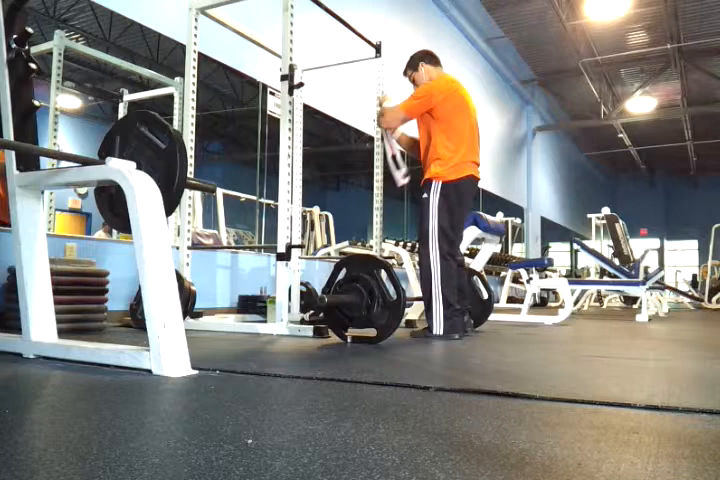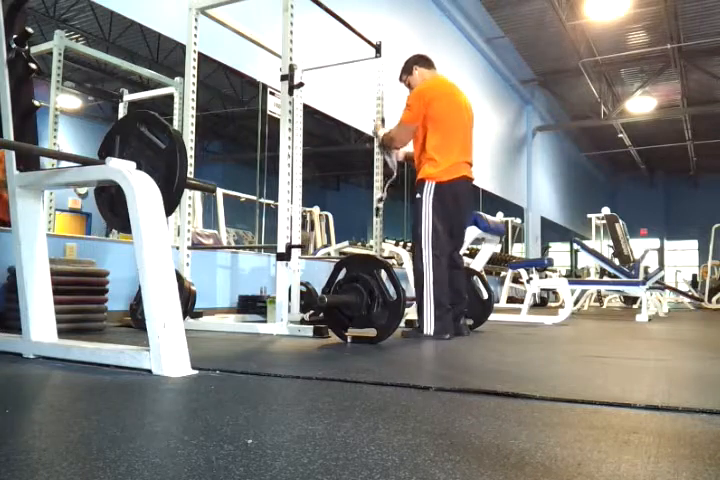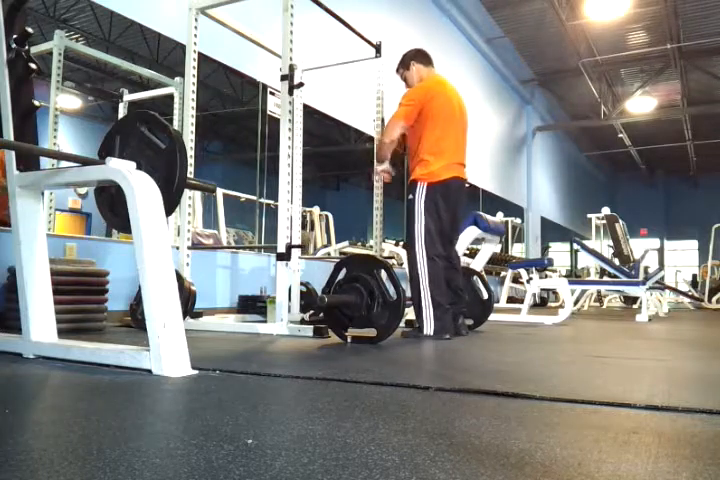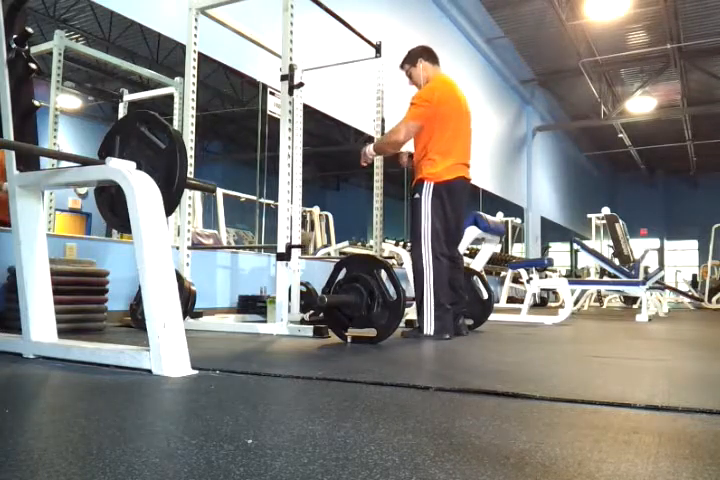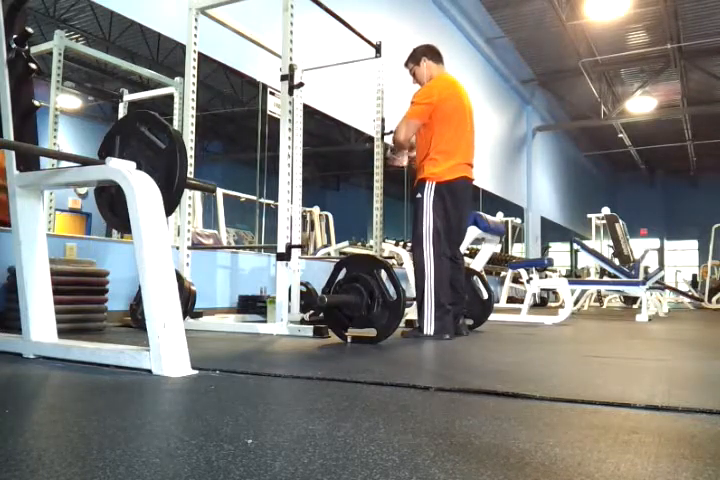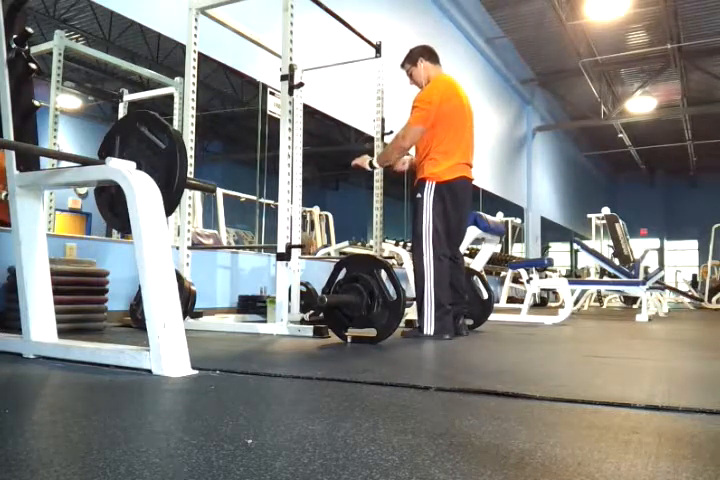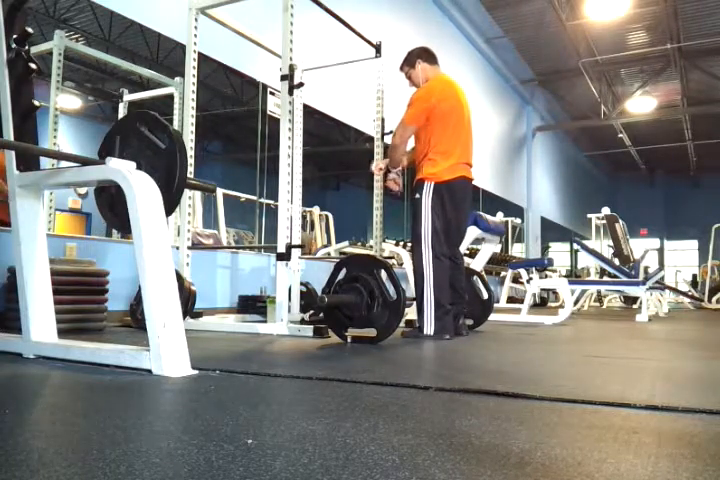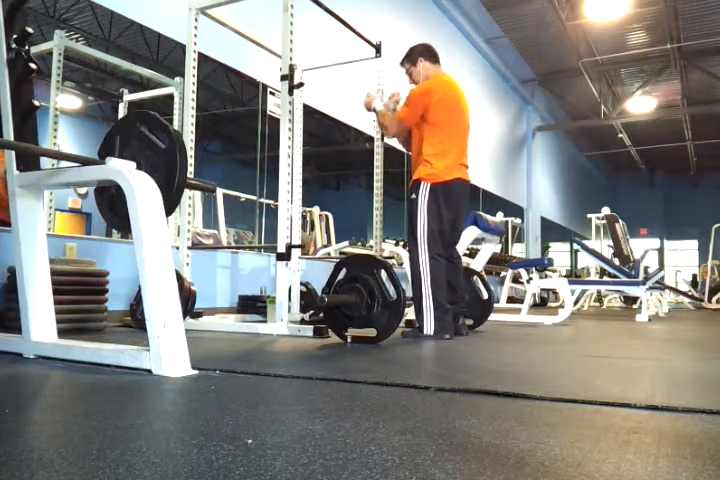
dt=0.7s
person 1, frame 1
left shoulder: (434, 88)
right shoulder: (457, 91)
left elbow: (388, 121)
left wrist: (384, 111)
right wrist: (402, 140)
left hip: (445, 179)
right hip: (464, 177)
left knee: (436, 251)
right knee: (448, 250)
left ankle: (442, 325)
right ankle: (458, 317)
person 1, frame 2
left shoulder: (424, 92)
right shoulder: (459, 95)
left elbow: (399, 138)
left wrist: (382, 137)
right wrist: (407, 155)
left hip: (438, 181)
right hip: (460, 179)
left knee: (429, 251)
right knee: (449, 251)
left ankle: (434, 324)
right ankle: (456, 319)
person 1, frame 3
left shoulder: (420, 92)
right shoulder: (453, 94)
left elbow: (389, 138)
left wrist: (382, 164)
right wrist: (402, 145)
left hip: (431, 181)
right hip: (454, 179)
left knee: (424, 251)
right knee: (445, 250)
left ankle: (434, 324)
right ankle: (454, 318)
person 1, frame 4
left shoulder: (431, 92)
right shoulder: (455, 92)
left elbow: (400, 136)
left wrist: (371, 150)
right wrist: (416, 158)
left hip: (436, 181)
right hip: (456, 179)
left knee: (429, 251)
right knee: (447, 251)
left ankle: (433, 324)
right ankle: (454, 319)
person 1, frame 5
left shoulder: (432, 90)
right shoulder: (459, 91)
left elbow: (402, 135)
left wrist: (398, 151)
right wrist: (411, 155)
left hip: (438, 181)
right hip: (459, 179)
left knee: (430, 251)
right knee: (450, 251)
left ankle: (435, 324)
right ankle: (455, 319)
person 1, frame 6
left shoulder: (432, 92)
right shoulder: (456, 91)
left elbow: (406, 139)
left wrist: (375, 162)
right wrist: (412, 161)
left hip: (438, 182)
right hip: (458, 180)
left knee: (430, 252)
right knee: (449, 251)
left ankle: (434, 324)
right ankle: (455, 319)
person 1, frame 7
left shoulder: (429, 92)
right shoulder: (454, 91)
left elbow: (399, 141)
left wrist: (393, 170)
right wrist: (395, 162)
left hip: (437, 182)
right hip: (459, 180)
left knee: (430, 252)
right knee: (449, 250)
left ankle: (434, 324)
right ankle: (455, 319)
person 1, frame 8
left shoulder: (427, 90)
right shoulder: (455, 92)
left elbow: (393, 130)
left wrist: (378, 108)
right wrist: (393, 111)
left hip: (433, 182)
right hip: (456, 181)
left knee: (427, 252)
right knee: (446, 251)
left ankle: (434, 324)
right ankle: (455, 319)
